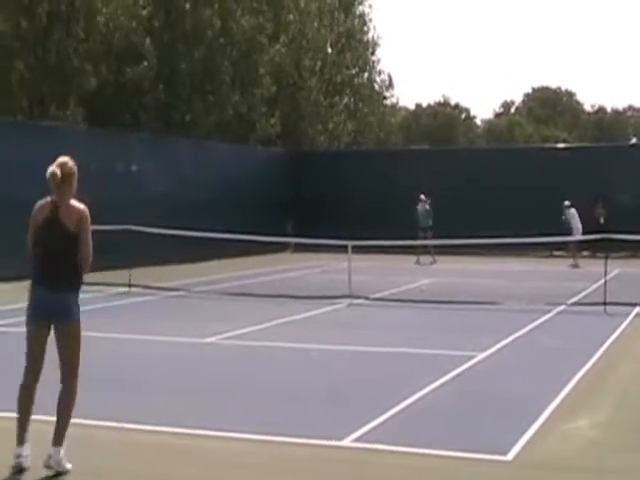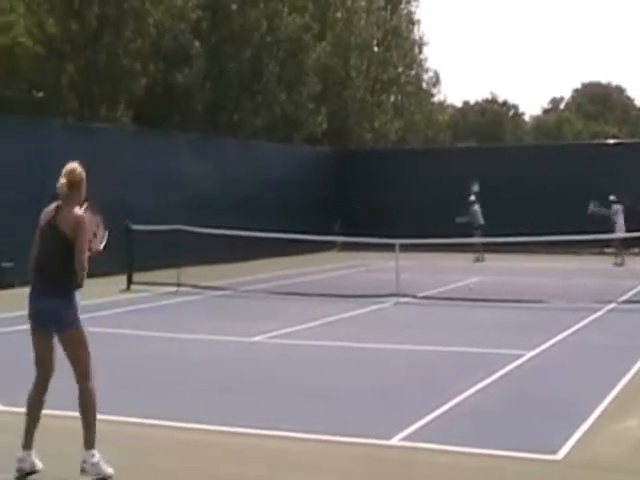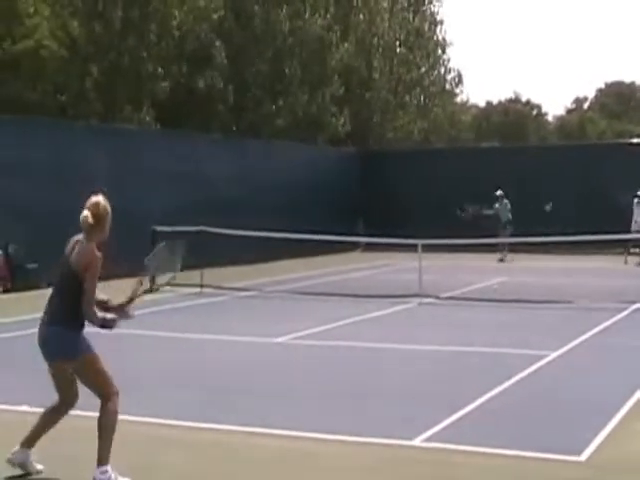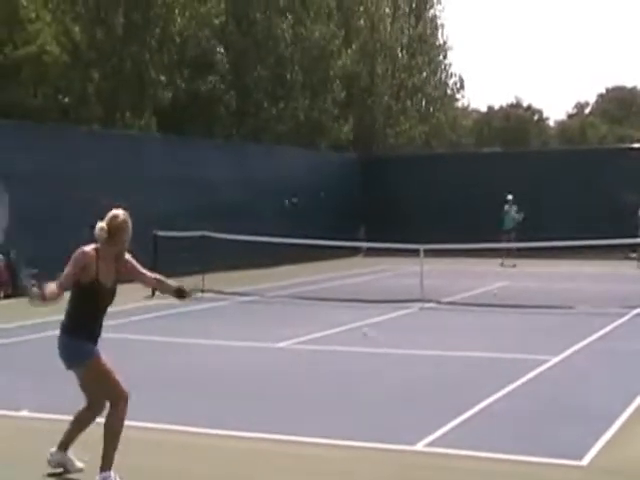
dt=0.5s
person 1, frame 1
left shoulder: (40, 208)
right shoulder: (80, 211)
left elbow: (31, 250)
right elbow: (86, 260)
left hip: (39, 294)
right hip: (65, 297)
left knee: (31, 374)
right knee: (69, 378)
left ankle: (21, 450)
right ankle: (56, 453)
person 1, frame 2
left shoulder: (46, 212)
right shoulder: (79, 217)
left elbow: (34, 258)
right elbow: (80, 267)
right wrist: (80, 278)
left hip: (36, 300)
right hip: (60, 302)
left knee: (42, 379)
right knee: (85, 380)
person 1, frame 3
left shoulder: (76, 242)
right shoulder: (92, 255)
right elbow: (88, 309)
left wrist: (112, 305)
right wrist: (108, 320)
left hip: (47, 332)
right hip: (67, 335)
left knee: (68, 399)
right knee: (110, 395)
left ankle: (22, 452)
person 1, frame 4
left shoulder: (122, 260)
right shoulder: (85, 255)
left elbow: (149, 278)
right elbow: (58, 287)
left wrist: (177, 290)
right wrist: (43, 293)
left hip: (83, 341)
right hip: (75, 342)
left knee: (96, 405)
right knee: (119, 399)
left ankle: (61, 453)
